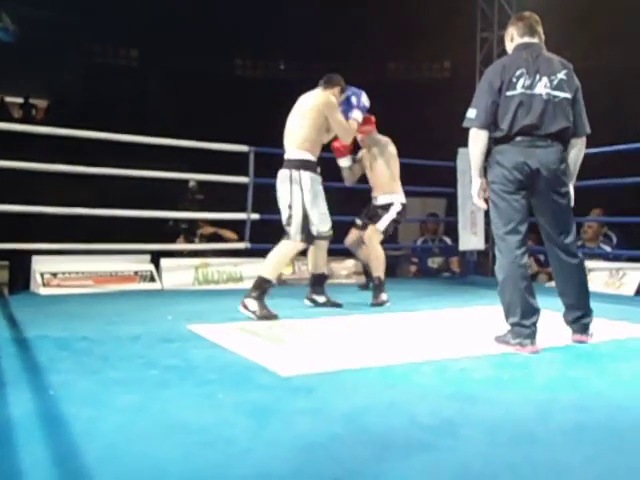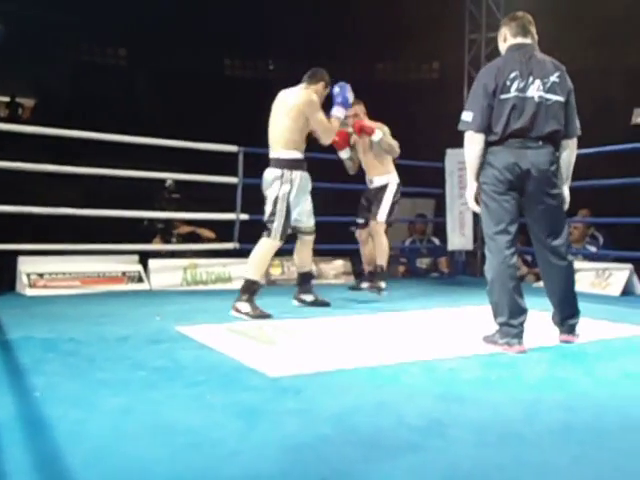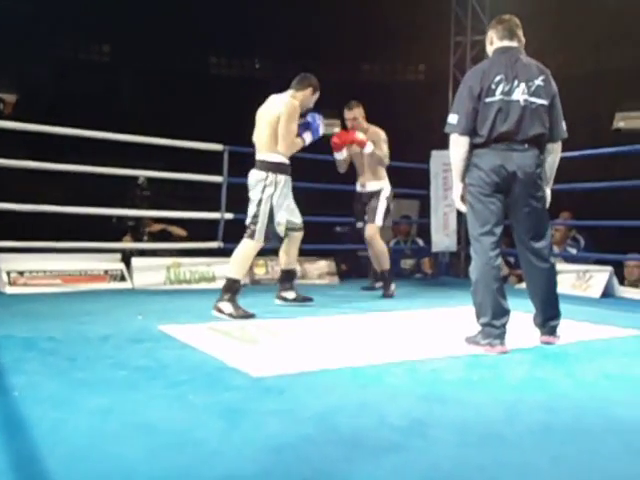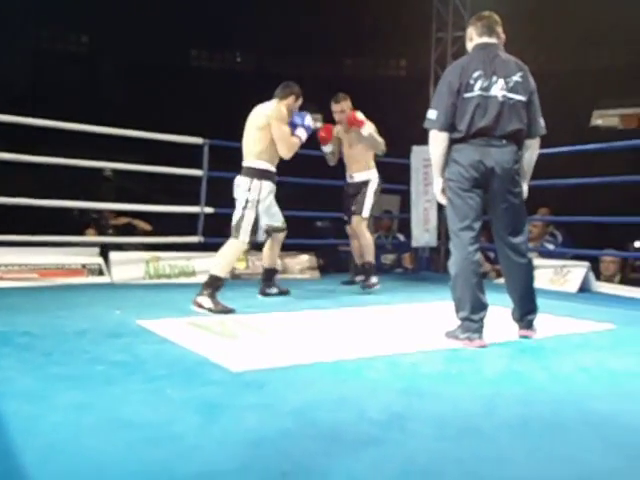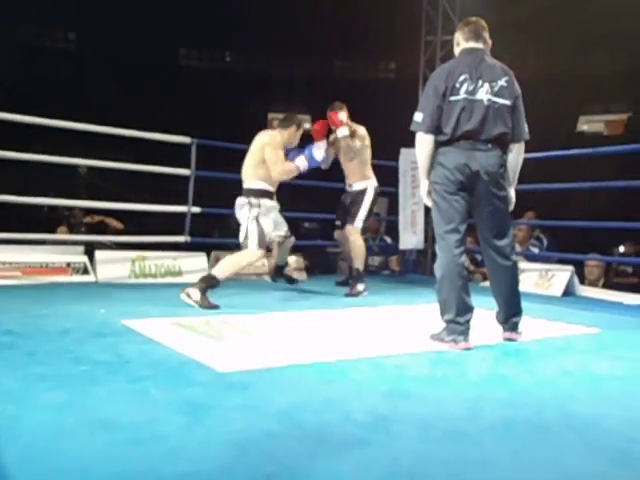
dt=0.2s
person 1, frame 1
left shoulder: (500, 69)
right shoulder: (565, 70)
left elbow: (479, 128)
right elbow: (579, 136)
left wrist: (477, 175)
right wrist: (569, 179)
left hip: (510, 157)
right hip: (551, 157)
left knee: (511, 244)
right knee: (563, 242)
left ankle: (522, 331)
right ankle: (579, 323)
person 1, frame 2
left shoulder: (494, 70)
right shoulder: (557, 72)
left elbow: (475, 132)
right elbow: (570, 137)
left wrist: (471, 178)
right wrist: (564, 181)
left hip: (501, 159)
right hip: (543, 160)
left knee: (501, 245)
right knee: (553, 244)
left ankle: (510, 331)
right ankle: (568, 324)
person 1, frame 3
left shoulder: (479, 73)
right shoulder: (542, 75)
left elbow: (460, 134)
right elbow: (555, 139)
left wrist: (457, 180)
right wrist: (546, 182)
left hip: (487, 162)
right hip: (528, 163)
left knee: (485, 247)
right knee: (536, 246)
left ankle: (492, 332)
right ankle: (549, 326)
person 1, frame 4
left shoulder: (459, 69)
right shoulder: (521, 72)
left elbow: (439, 129)
right elbow: (533, 135)
left wrist: (438, 175)
right wrist: (524, 178)
left hip: (466, 157)
right hip: (506, 159)
left knee: (465, 242)
right knee: (514, 241)
left ankle: (471, 327)
right ankle: (526, 320)
person 1, frame 5
left shoulder: (446, 73)
right shoulder: (506, 77)
left elbow: (425, 132)
right elbow: (517, 140)
left wrist: (424, 177)
right wrist: (510, 183)
left hip: (452, 160)
right hip: (491, 162)
left knee: (450, 245)
right knee: (499, 244)
left ankle: (456, 329)
right ankle: (510, 323)
person 2, frame 1
left shoulder: (308, 99)
right shoulder: (326, 99)
right elbow: (346, 137)
left wrist: (345, 113)
right wrist: (356, 111)
left hip: (305, 174)
right hip: (298, 174)
left knee: (322, 235)
right knee: (296, 239)
left ankle: (317, 292)
right ankle: (253, 297)
person 2, frame 2
left shoulder: (286, 95)
right shoulder: (308, 97)
right elbow: (326, 137)
right wrist: (340, 108)
left hip: (292, 172)
right hip: (288, 173)
left knee: (307, 233)
right knee: (274, 237)
left ankle: (304, 291)
right ankle: (243, 299)
person 2, frame 3
left shoulder: (275, 100)
right shoulder: (290, 104)
right elbow: (285, 147)
left wrist: (298, 128)
right wrist: (307, 135)
left hip: (274, 176)
right hip: (271, 176)
left knee: (295, 230)
right knee: (255, 238)
left ankle: (286, 288)
right ankle: (225, 299)
person 2, frame 4
left shoulder: (263, 109)
right shoulder: (278, 111)
right elbow: (286, 152)
left wrist: (290, 130)
right wrist: (302, 131)
left hip: (259, 182)
right hip: (256, 182)
left knee: (278, 231)
right knee: (241, 239)
left ankle: (268, 284)
right ankle: (206, 295)
person 2, frame 5
left shoulder: (268, 137)
right shoulder: (273, 138)
right elbow: (279, 173)
left wrist: (294, 160)
right wrist: (305, 161)
left hip: (265, 202)
right hip: (255, 203)
left knee: (285, 237)
right knee: (254, 251)
left ankle: (278, 271)
right ankle: (197, 289)
person 3, frame 1
left shoulder: (384, 144)
right shoulder: (363, 155)
left elbow: (382, 142)
right elbow: (349, 181)
left wrist: (369, 132)
right wrist: (343, 157)
left hip: (393, 203)
right hip: (377, 204)
left knee: (370, 236)
right knee: (351, 240)
left ankle: (380, 291)
right ankle: (374, 276)
person 3, frame 2
left shoulder: (380, 128)
right shoulder: (354, 138)
left elbow: (395, 151)
right elbow: (352, 170)
left wrist: (373, 133)
right wrist: (343, 149)
left hip: (388, 184)
right hip: (371, 187)
left knee: (377, 227)
right knee: (362, 236)
left ankle: (380, 279)
right ankle: (369, 278)
person 3, frame 3
left shoulder: (376, 134)
right shoulder: (349, 137)
left elbow: (384, 162)
right elbow: (342, 168)
left wrist: (365, 144)
right wrist: (338, 150)
left hip: (379, 190)
right hip: (361, 191)
left knee: (372, 234)
right knee: (369, 237)
left ankle: (388, 281)
right ankle: (381, 279)
person 3, frame 4
left shoulder: (366, 124)
right shoulder: (337, 131)
left elbow: (380, 149)
right elbow: (332, 162)
left wrist: (362, 127)
right wrist: (325, 143)
left hip: (367, 181)
right hip: (350, 182)
left knee: (358, 224)
right knee: (351, 230)
left ankle: (371, 274)
right ankle: (360, 272)
person 3, frame 5
left shoulder: (359, 132)
right shoulder: (335, 138)
left elbow: (351, 153)
right elbow: (325, 164)
left wrist: (343, 128)
left hip: (365, 189)
right hip: (350, 190)
left knee: (352, 232)
right knee: (340, 235)
left ankle: (359, 282)
right ankle: (354, 273)
